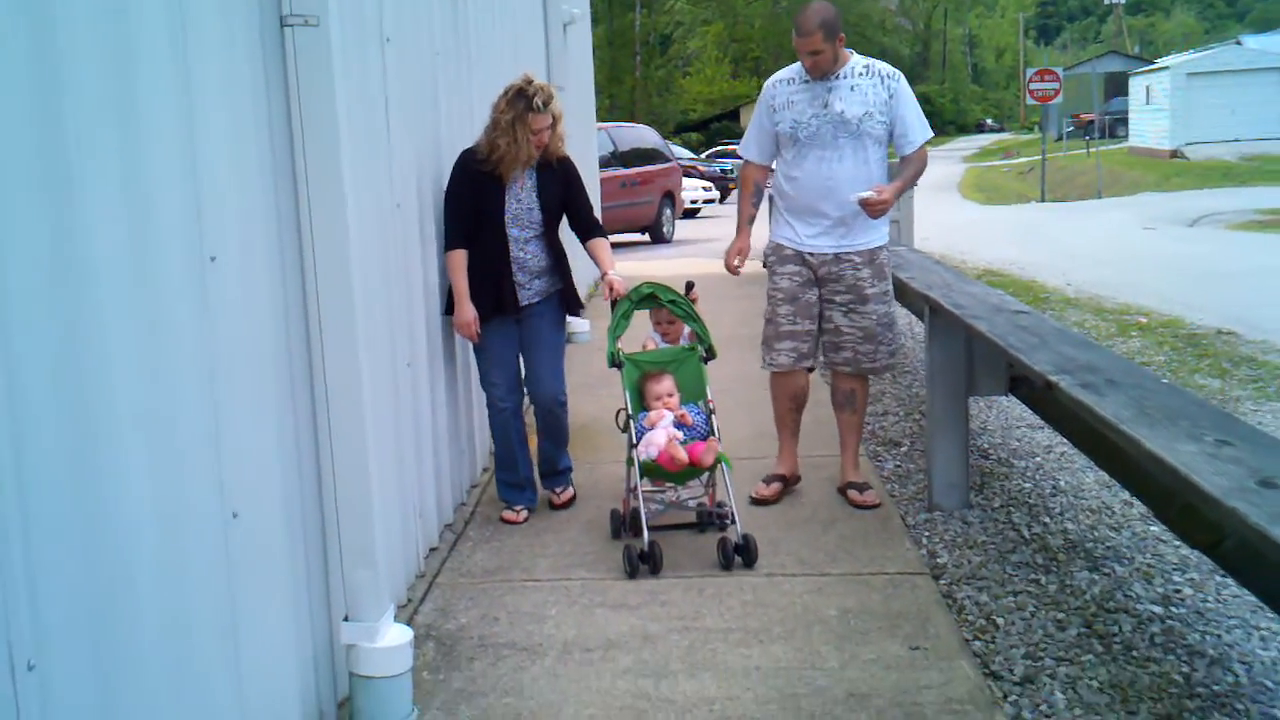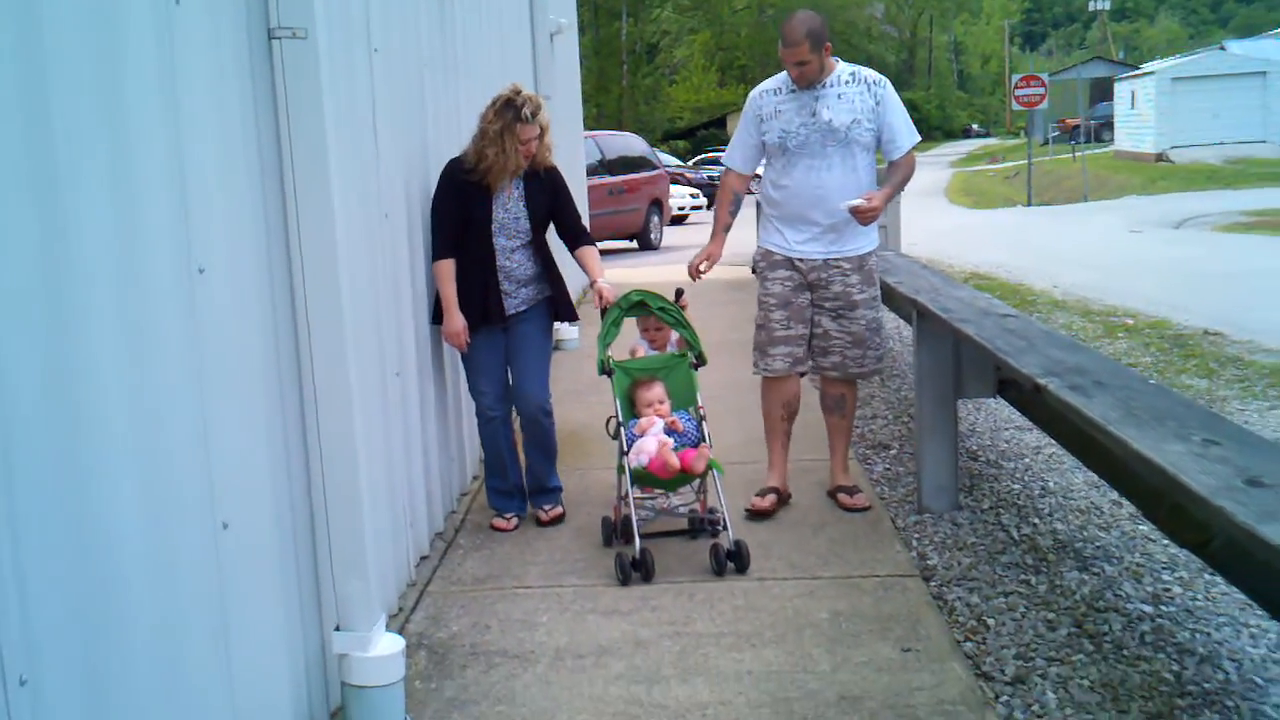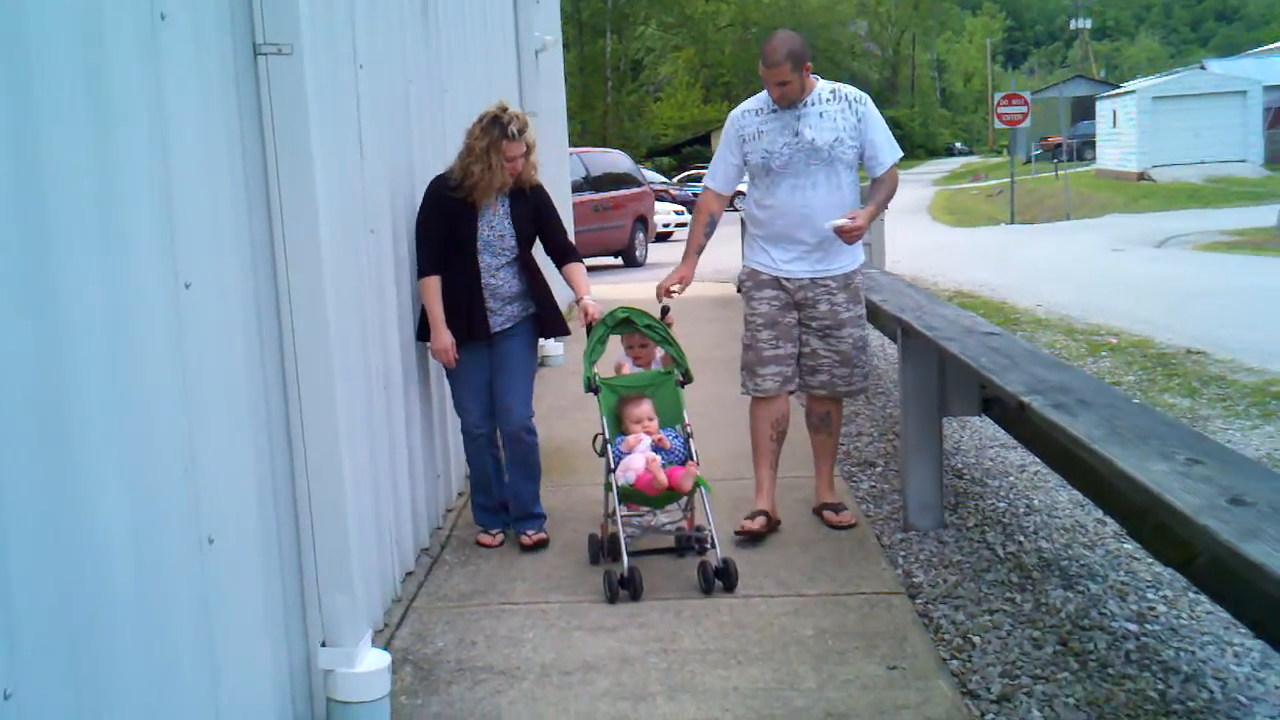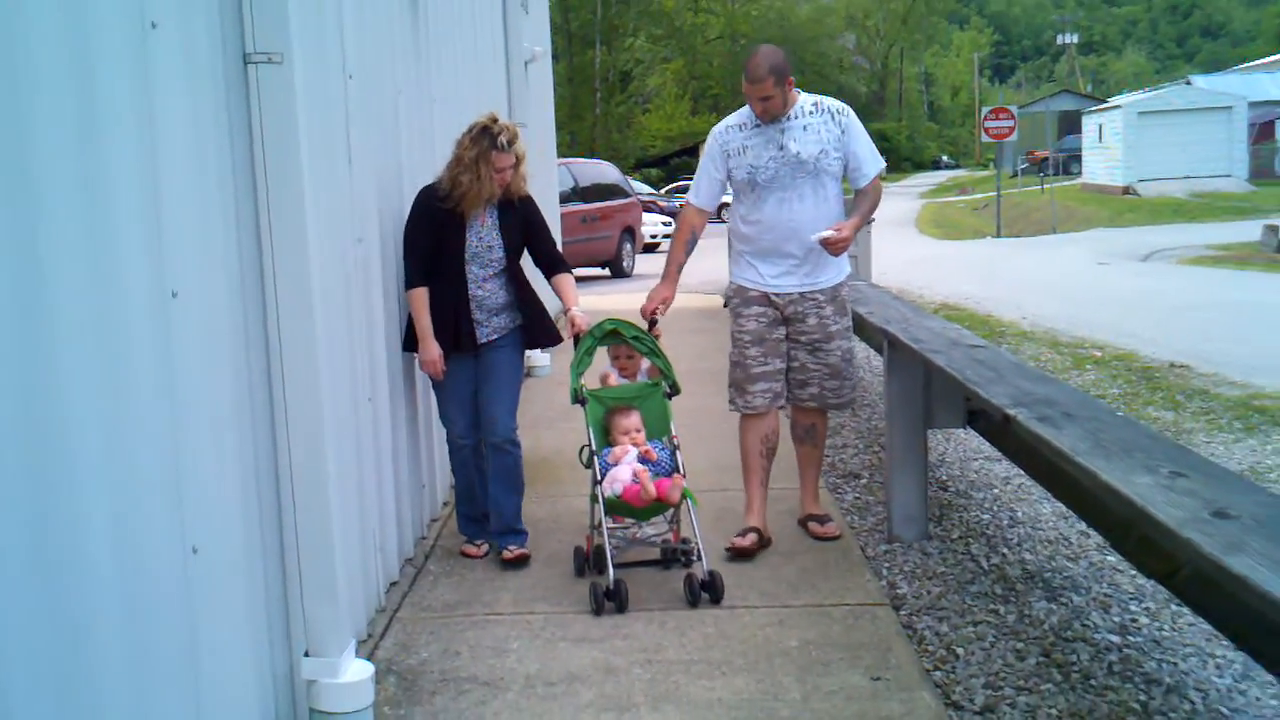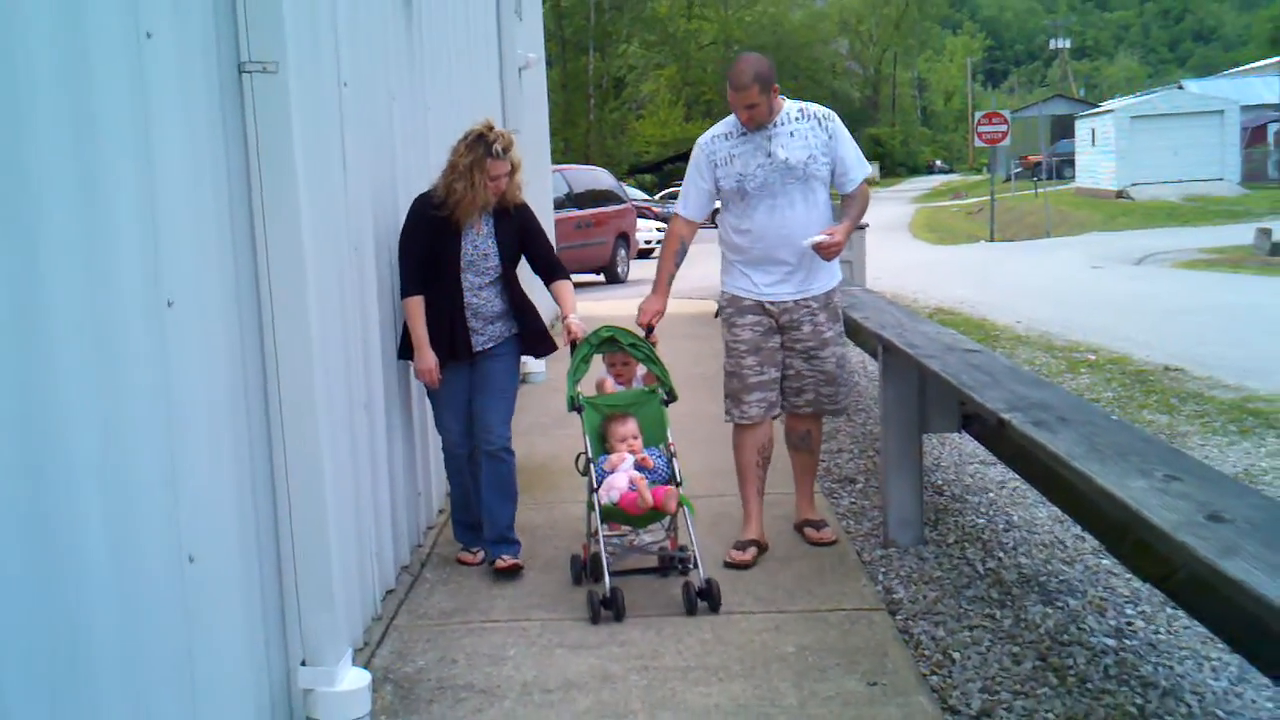
dt=0.1s
person 1, frame 1
left shoulder: (886, 81)
right shoulder: (778, 88)
left elbow: (917, 153)
right elbow: (756, 166)
left wrist: (894, 188)
right wrist: (742, 232)
left hip: (861, 249)
right hip: (792, 248)
left knee: (851, 363)
right knee: (785, 359)
left ankle: (850, 470)
right ankle: (786, 463)
person 1, frame 2
left shoulder: (872, 88)
right shoulder: (763, 98)
left elbow: (904, 156)
right elbow: (738, 173)
left wrist: (884, 194)
right wrist: (717, 239)
left hip: (850, 254)
right hip: (782, 254)
left knee: (841, 368)
right knee: (779, 366)
left ankle: (840, 474)
right ankle: (776, 478)
person 1, frame 3
left shoulder: (853, 105)
right shoulder: (744, 119)
left elbow: (886, 173)
right elbow: (715, 193)
left wrist: (868, 212)
right wrist: (689, 261)
left hip: (834, 273)
right hip: (767, 274)
left knee: (827, 387)
right knee: (767, 386)
left ankle: (825, 491)
right ankle: (764, 502)
person 1, frame 4
left shoulder: (835, 117)
right shoulder: (726, 135)
left elbow: (869, 185)
right elbow: (696, 209)
left wrist: (853, 224)
right wrist: (669, 280)
left hip: (821, 286)
right hip: (754, 288)
left knee: (813, 400)
right knee: (756, 401)
left ankle: (810, 503)
right ankle: (755, 518)
person 1, frame 5
left shoulder: (821, 123)
right shoulder: (713, 144)
left elbow: (857, 189)
right elbow: (685, 220)
left wrist: (844, 228)
right wrist: (659, 291)
left hip: (814, 293)
right hip: (747, 297)
left knee: (806, 407)
right knee: (751, 410)
left ankle: (805, 508)
right ankle: (752, 528)
person 2, frame 1
left shoulder: (558, 167)
right shoulder: (473, 167)
left elbow: (587, 225)
right elbow: (456, 238)
left wrist: (609, 271)
right wrist: (463, 301)
left hip: (544, 297)
right hip: (491, 301)
left knee: (549, 394)
right knee: (502, 400)
left ankle: (558, 475)
right ankle: (516, 493)
person 2, frame 2
left shoulder: (545, 176)
right shoulder: (459, 176)
left elbow: (575, 233)
right elbow: (443, 249)
left wrist: (597, 279)
right wrist: (451, 311)
left hip: (531, 306)
right hip: (477, 310)
left knee: (534, 403)
right knee: (491, 409)
left ankle: (546, 494)
right ankle: (506, 501)
person 2, frame 3
left shoulder: (530, 194)
right shoulder: (444, 193)
left elbow: (562, 250)
right elbow: (428, 266)
left wrist: (584, 296)
right wrist: (438, 328)
left hip: (516, 323)
right hip: (463, 327)
left knee: (517, 421)
right knee: (476, 426)
left ankle: (530, 518)
right ankle: (491, 517)
person 2, frame 4
left shoulder: (519, 204)
right shoulder: (433, 204)
left elbow: (552, 261)
right elbow: (416, 277)
left wrist: (572, 307)
right wrist: (426, 339)
left hip: (503, 334)
right hip: (450, 338)
left knee: (500, 433)
right knee: (462, 437)
left ankle: (508, 534)
right ankle: (476, 528)
person 2, frame 5
left shoulder: (515, 212)
right shoulder: (428, 212)
left elbow: (550, 267)
right elbow: (412, 285)
left wrist: (570, 315)
right wrist: (422, 348)
left hip: (499, 342)
right hip: (445, 346)
left knee: (494, 441)
right knee: (458, 445)
left ankle: (502, 543)
right ankle: (471, 536)
